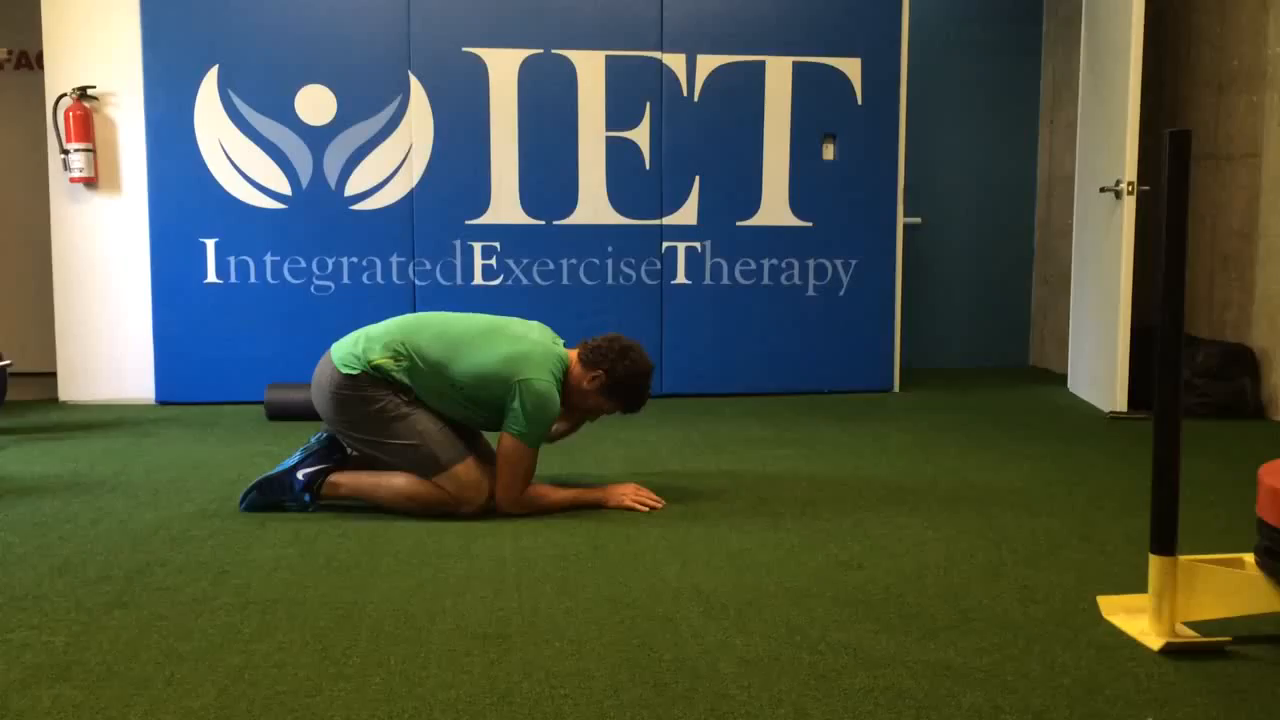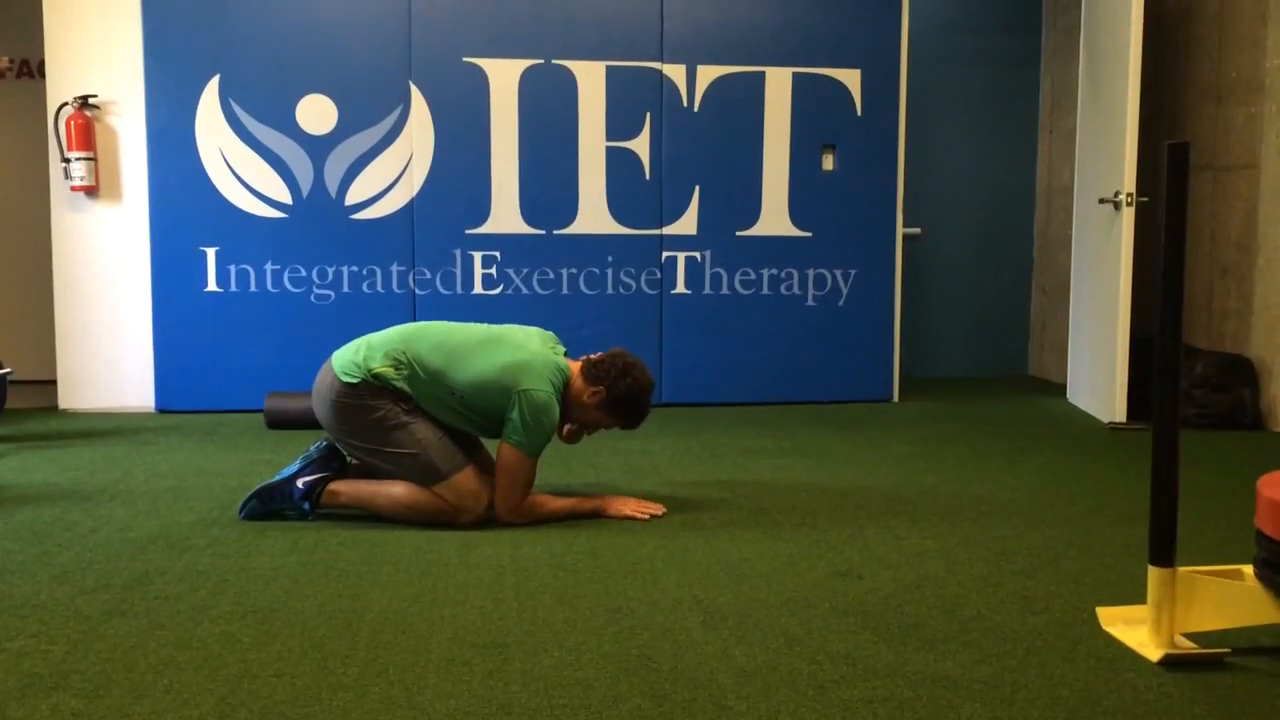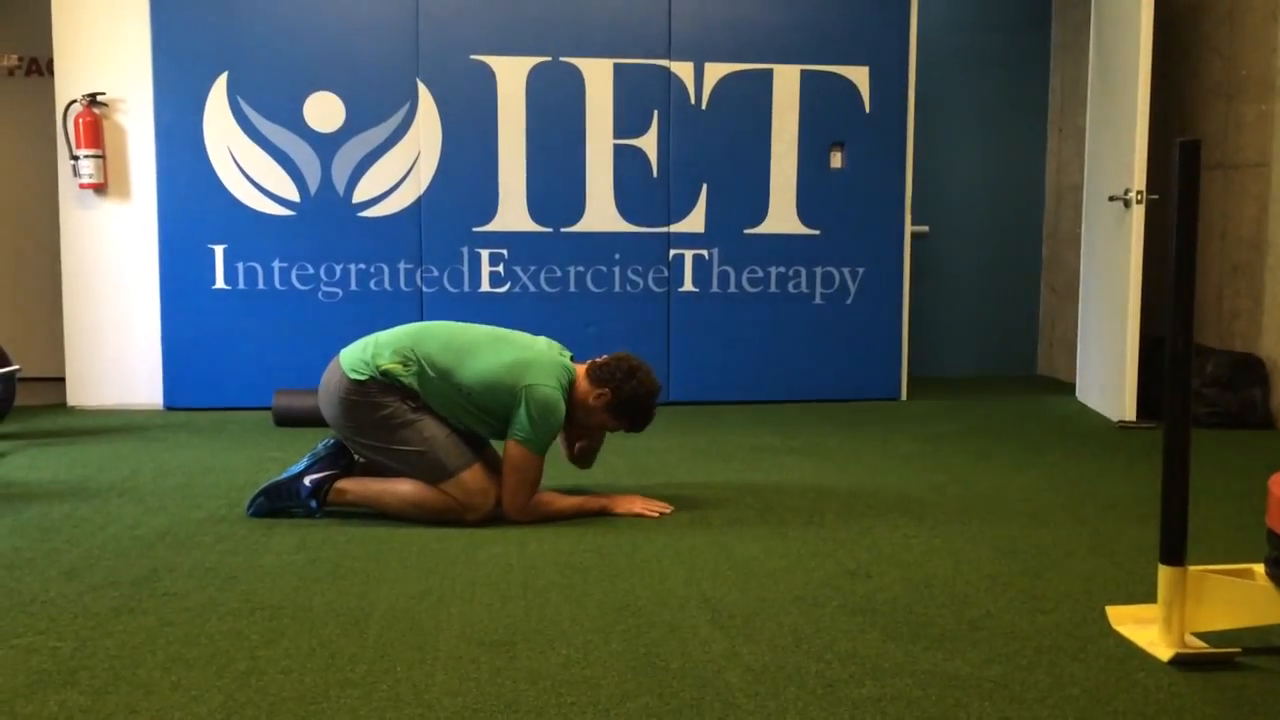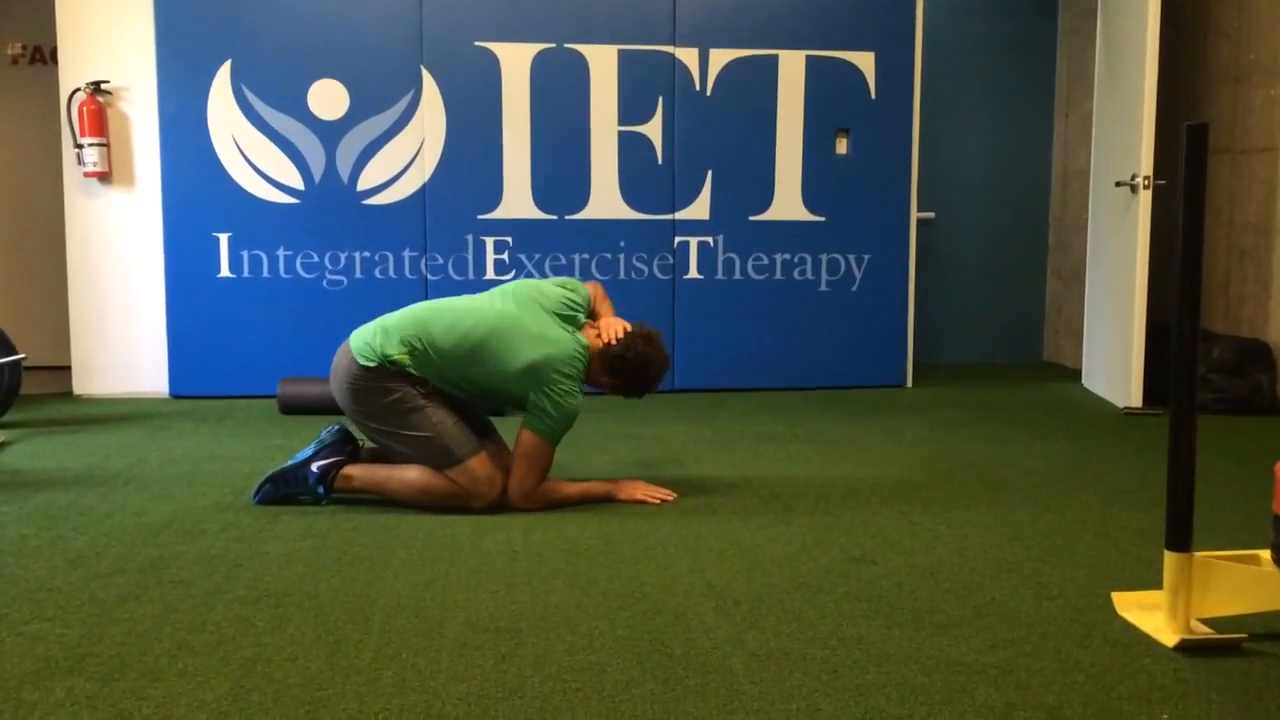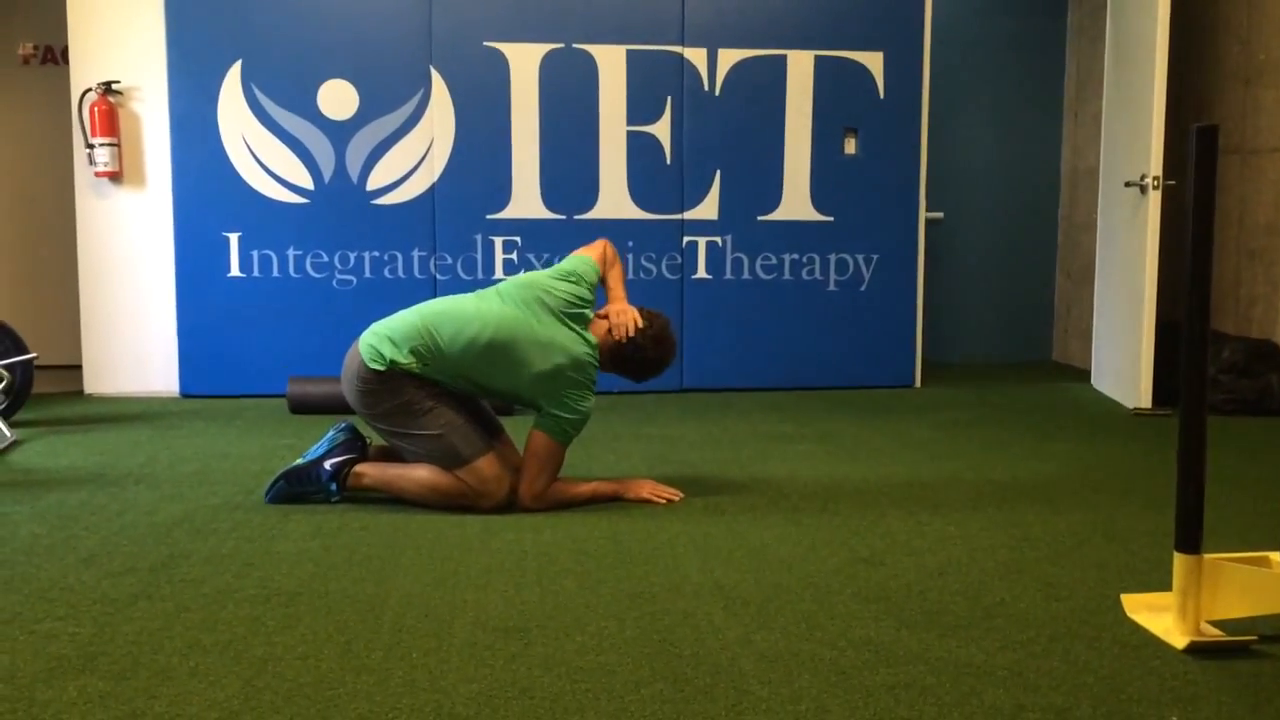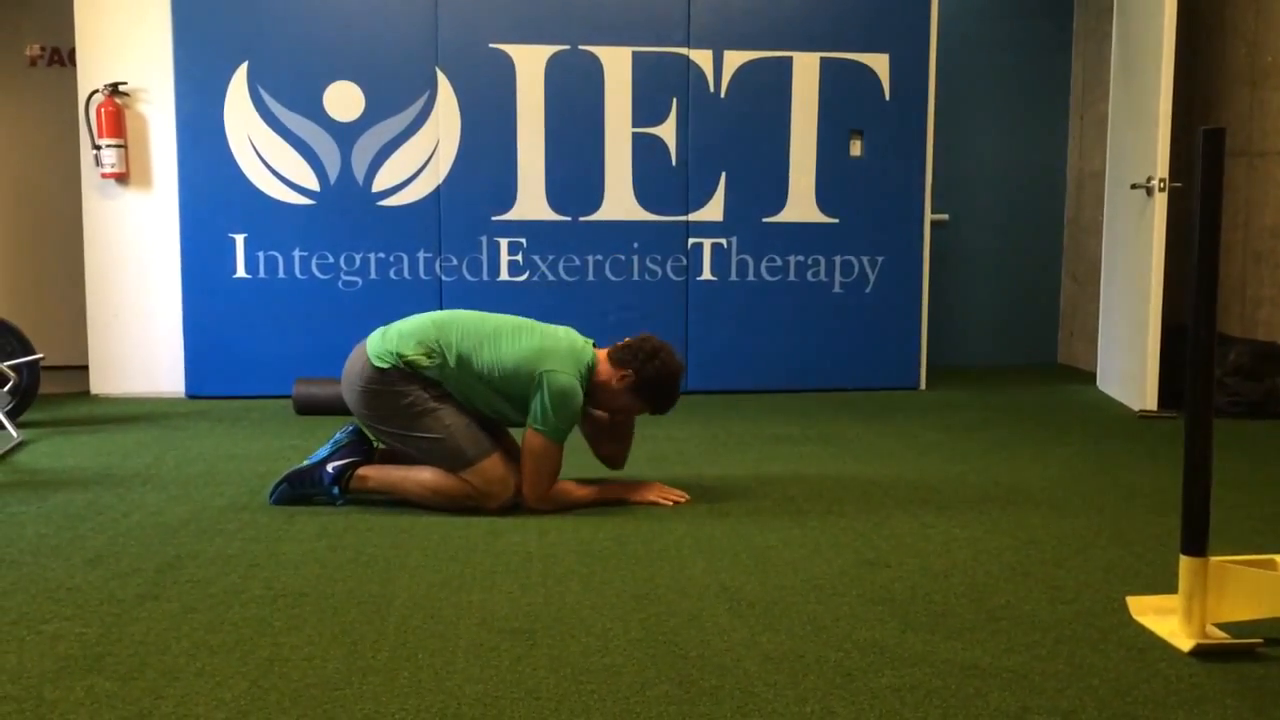
dt=0.7s
person 1, frame 1
left shoulder: (546, 339)
right shoulder: (539, 386)
left elbow: (546, 433)
right elbow: (511, 498)
left wrist: (578, 419)
right wrist: (601, 495)
left hip: (365, 364)
right hip: (353, 382)
left knee: (485, 470)
right knee: (471, 493)
left ankle: (343, 455)
right ankle: (315, 482)
person 1, frame 2
left shoulder: (550, 347)
right shoulder: (537, 395)
left elbow: (567, 435)
right elbow: (510, 508)
left wrist: (572, 425)
right wrist: (601, 505)
left hip: (365, 373)
right hip: (355, 389)
left knee: (484, 479)
right knee: (469, 503)
left ankle: (343, 463)
right ankle: (316, 490)
person 1, frame 3
left shoulder: (558, 359)
right shoulder: (544, 395)
left elbow: (580, 458)
right elbow: (518, 506)
left wrist: (593, 427)
right wrist: (609, 504)
left hip: (371, 371)
right hip: (362, 388)
left knee: (492, 478)
right knee: (477, 500)
left ankle: (349, 463)
right ankle: (325, 488)
person 1, frame 4
left shoulder: (566, 297)
right shoulder: (561, 385)
left elbow: (596, 292)
right elbow: (523, 494)
left wrist: (607, 318)
right wrist: (613, 489)
left hip: (378, 351)
right hip: (371, 372)
left knee: (497, 465)
right knee: (483, 488)
left ankle: (354, 451)
right ankle: (332, 474)
person 1, frame 5
left shoulder: (570, 289)
right shoulder: (572, 389)
left elbow: (604, 248)
right elbow: (531, 494)
left wrist: (619, 298)
right wrist: (621, 488)
left hip: (388, 346)
right hip: (382, 373)
left knee: (506, 465)
right knee: (493, 488)
left ankle: (360, 449)
right ankle: (343, 474)
person 1, frame 6
left shoulder: (577, 347)
right shoulder: (562, 381)
left elbow: (612, 456)
right elbow: (537, 494)
left wrist: (624, 408)
right wrist: (627, 492)
left hip: (393, 360)
right hip: (384, 375)
left knee: (509, 467)
right knee: (497, 489)
left ankle: (368, 452)
right ankle: (347, 476)
